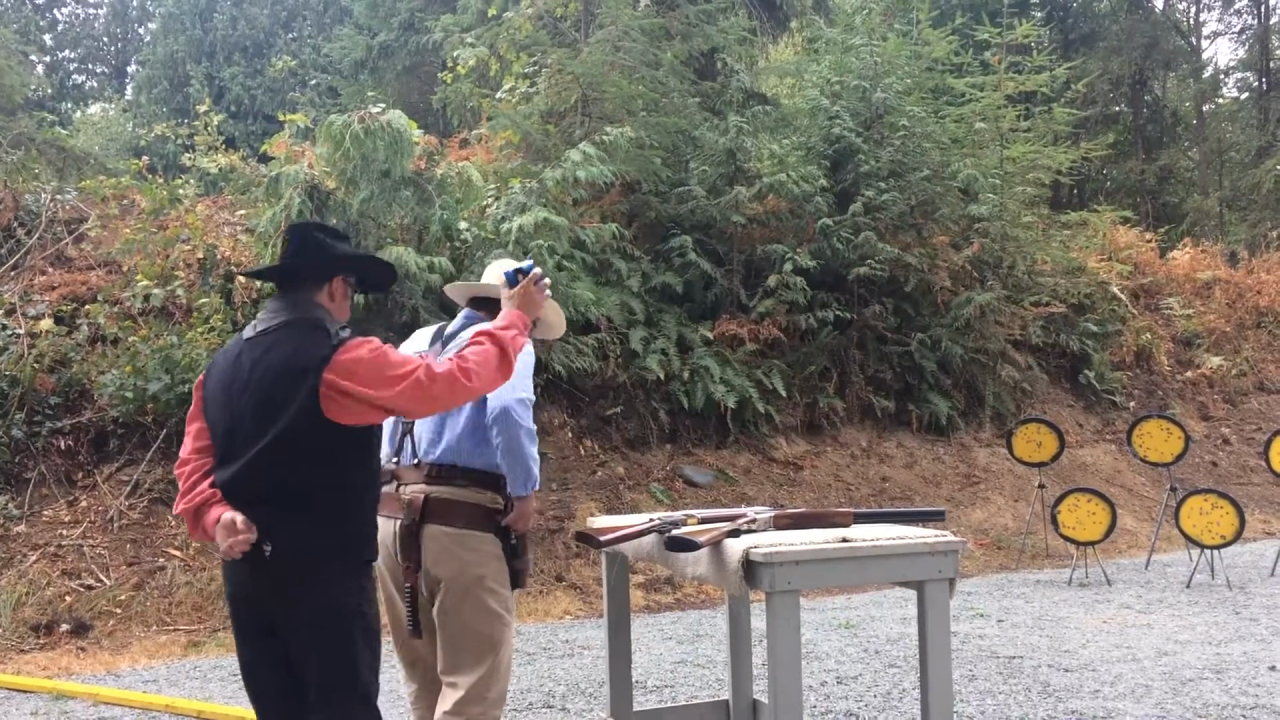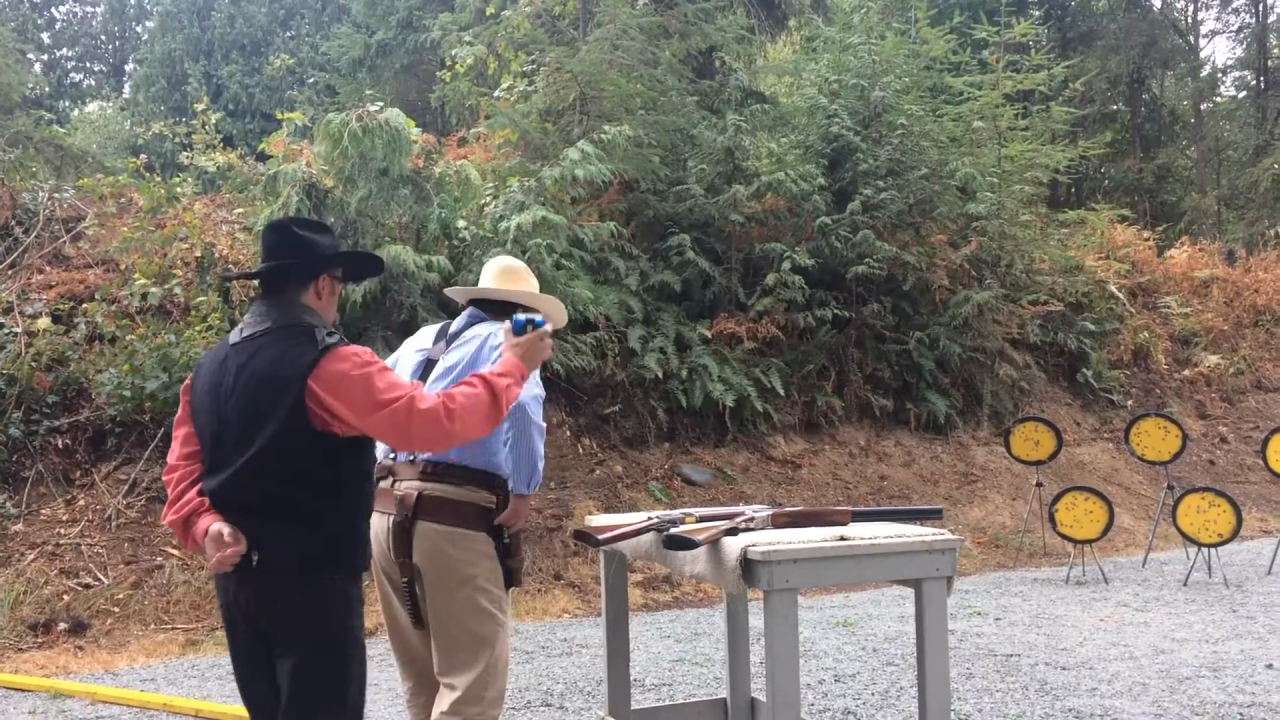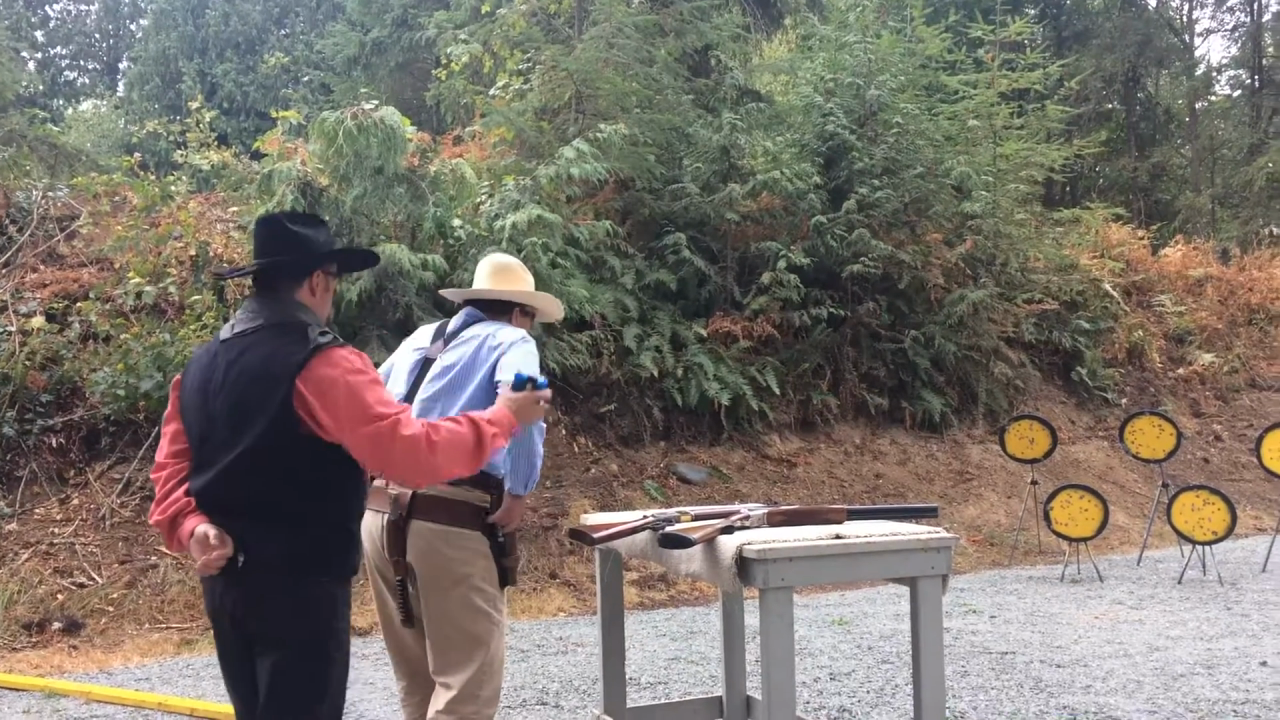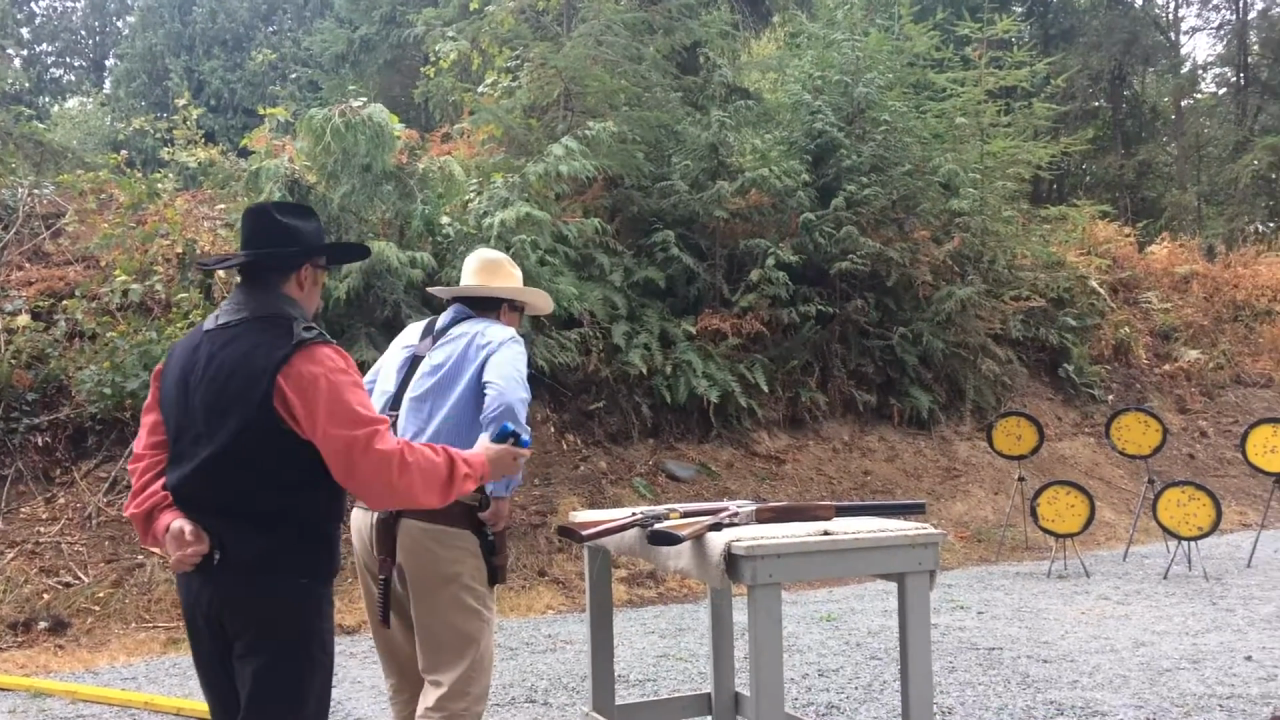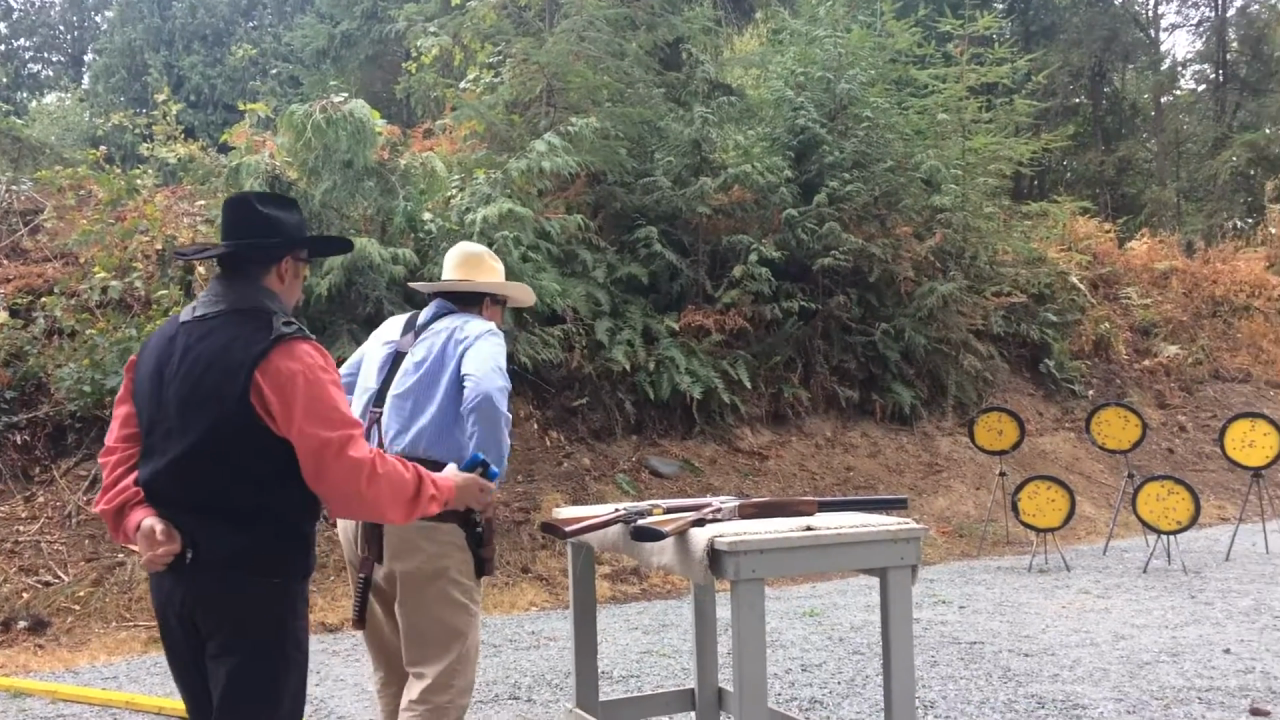
dt=0.1s
person 1, frame 1
left shoulder: (222, 364)
right shoulder: (340, 358)
left elbow: (194, 460)
right elbow: (444, 384)
right wrist: (514, 318)
left hip: (247, 567)
right hip: (323, 570)
person 1, frame 2
left shoulder: (210, 368)
right shoulder: (330, 365)
left elbow: (183, 468)
right elbow: (431, 422)
right wrist: (512, 369)
left hip: (240, 578)
right hip: (313, 580)
person 1, frame 3
left shoulder: (200, 364)
right shoulder: (323, 363)
left elbow: (171, 464)
right elbow: (411, 452)
right wrist: (501, 420)
left hip: (224, 578)
right hip: (300, 583)
person 1, frame 4
left shoulder: (183, 355)
right shoulder: (305, 359)
left elbow: (148, 457)
right elbow: (383, 469)
right wrist: (474, 464)
left hip: (201, 576)
right hip: (280, 583)
person 1, frame 5
left shoulder: (157, 346)
right shoulder: (285, 355)
left elbow: (121, 451)
right elbow: (351, 477)
right wrist: (441, 489)
left hip: (173, 574)
right hip: (255, 582)
person 2, frame 1
left shoulder: (419, 341)
right elbow: (511, 410)
right wrist: (524, 493)
left hip: (393, 520)
right hip: (460, 525)
left knee: (426, 680)
right knee: (475, 683)
person 2, frame 2
left shoulder: (422, 339)
right shoulder: (509, 340)
right elbow: (521, 406)
right wrist: (523, 491)
left hip: (389, 517)
right hip: (454, 524)
left knee: (423, 680)
person 2, frame 3
left shoulder: (422, 337)
right shoulder: (510, 341)
right wrist: (517, 490)
left hip: (383, 515)
right hip: (449, 523)
left knee: (418, 678)
right knee: (467, 682)
person 2, frame 4
left shoulder: (412, 334)
right shoulder: (499, 339)
left elbow: (363, 401)
right elbow: (508, 405)
right wrist: (501, 492)
left hip: (372, 515)
right hip: (439, 523)
left knee: (407, 676)
right knee: (457, 680)
person 2, frame 5
left shoulder: (392, 329)
right shoulder: (478, 333)
left elbow: (339, 392)
right elbow: (486, 395)
right hip: (424, 520)
left knee: (395, 671)
right knee: (441, 675)
